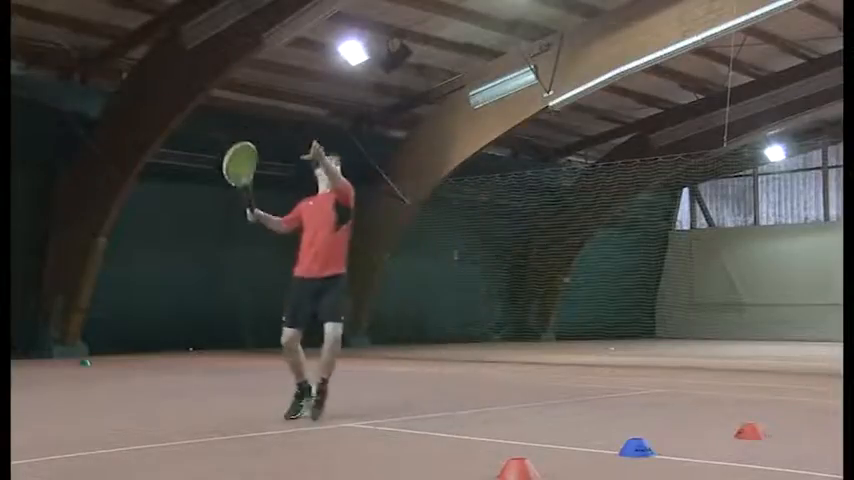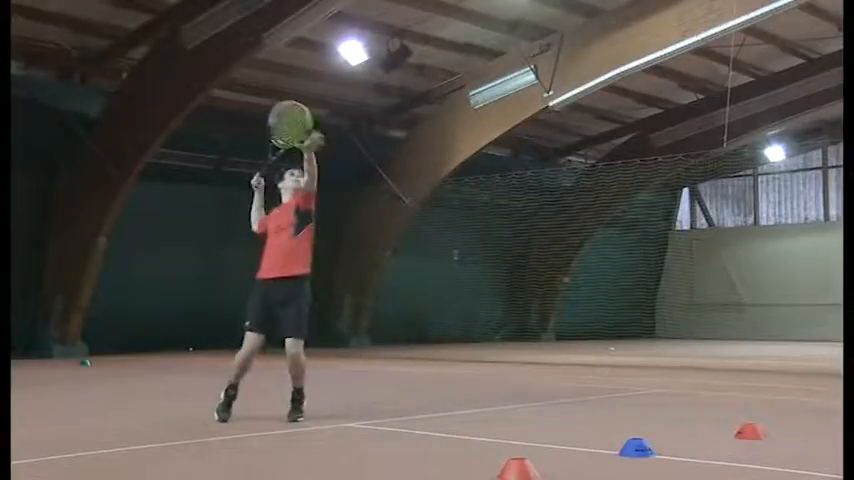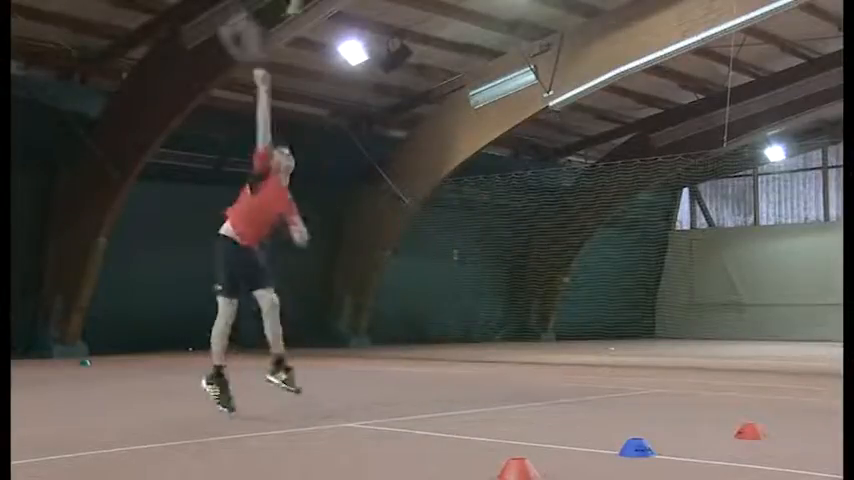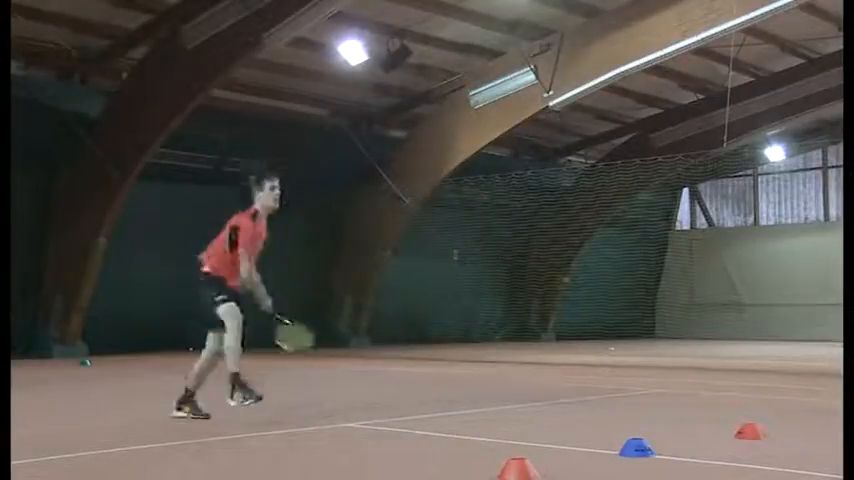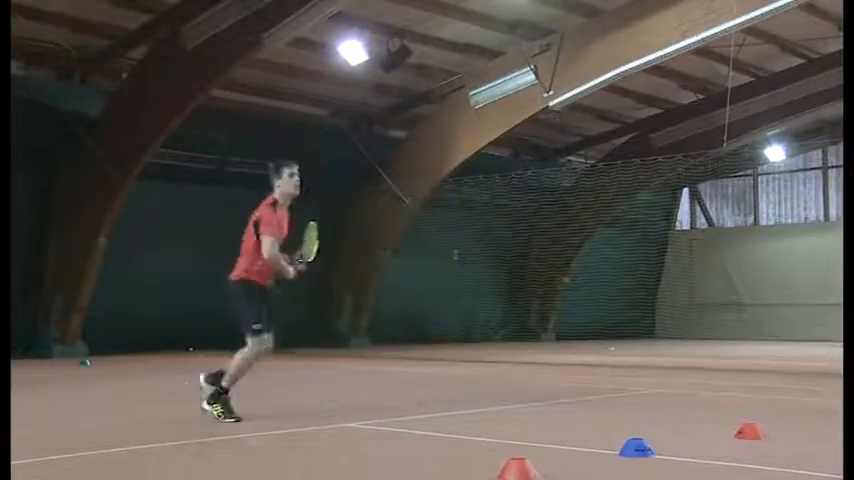
dt=0.3s
person 1, frame 1
left shoulder: (343, 194)
right shoulder: (306, 204)
left elbow: (337, 178)
right elbow: (282, 226)
left wrist: (322, 158)
right wrist: (259, 215)
left hip: (332, 278)
right hip: (303, 278)
left knee: (333, 335)
right knee: (288, 340)
left ankle: (322, 390)
right ankle: (302, 390)
person 1, frame 2
left shoulder: (304, 201)
right shoulder: (275, 214)
left elbow: (310, 180)
right elbow: (257, 226)
left wrist: (309, 152)
right wrist: (258, 191)
left hip: (295, 285)
right hip: (267, 285)
left knee: (294, 351)
right knee: (250, 348)
left ankle: (297, 398)
right ankle: (229, 394)
person 1, frame 3
left shoulder: (286, 200)
right shoulder: (263, 176)
left elbow: (299, 233)
right elbow: (263, 138)
left wrist: (298, 233)
right wrist: (263, 90)
left hip: (250, 251)
right hip: (230, 244)
left knee: (271, 303)
right knee: (227, 313)
left ankle: (279, 366)
right ankle: (216, 376)
person 1, frame 4
left shoulder: (260, 223)
right shoulder: (248, 224)
right elbow: (247, 271)
right wrist: (264, 298)
left hip: (228, 284)
right hip: (214, 279)
left knee: (216, 346)
right knee: (234, 319)
left ankle: (186, 401)
right ankle: (238, 387)
person 1, frame 5
left shoulder: (282, 212)
right shoulder: (269, 212)
right elbow: (270, 254)
left wrist: (289, 262)
right wrist: (287, 270)
left hip: (258, 283)
right hip: (246, 282)
left knee: (263, 344)
right knee: (258, 345)
left ankle: (215, 378)
right ankle: (217, 395)
